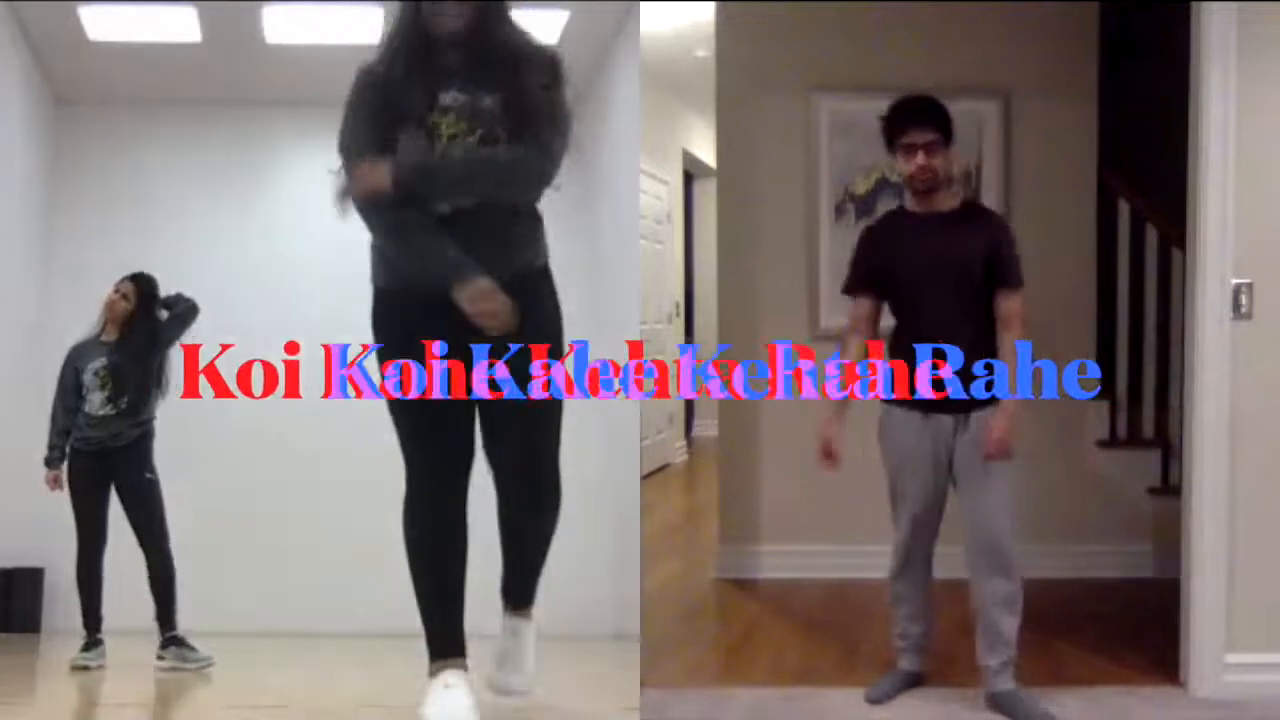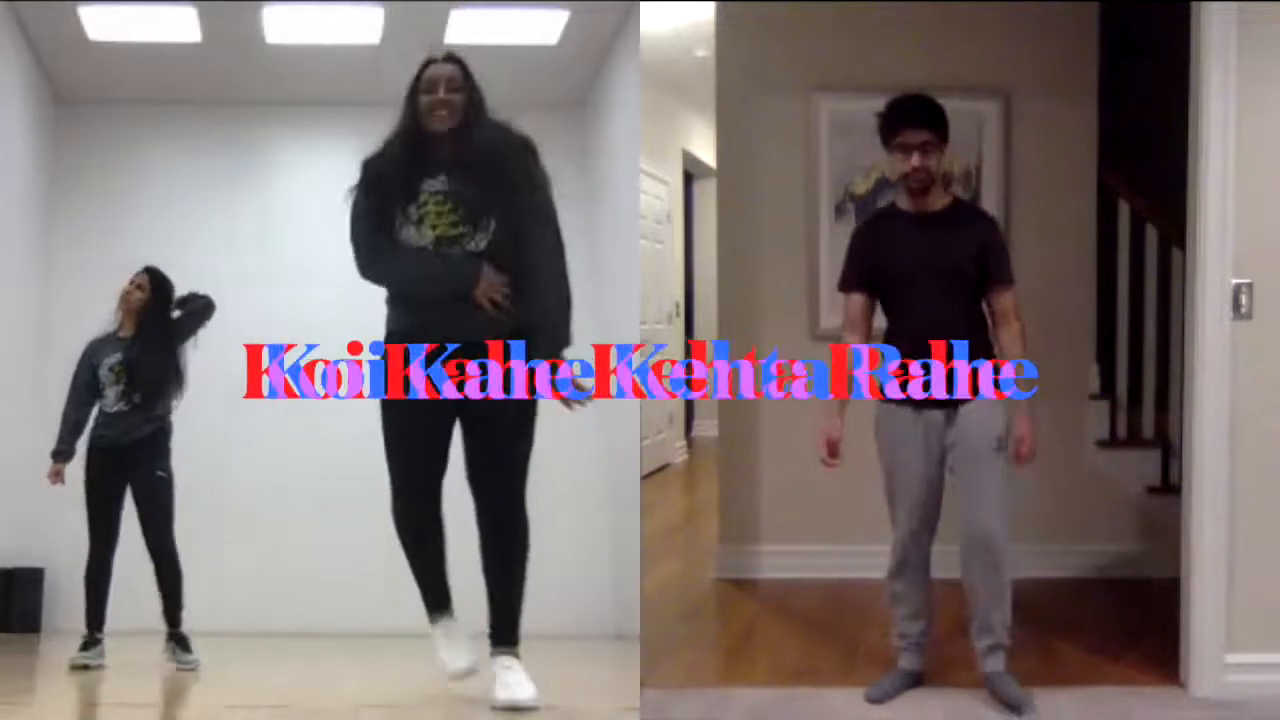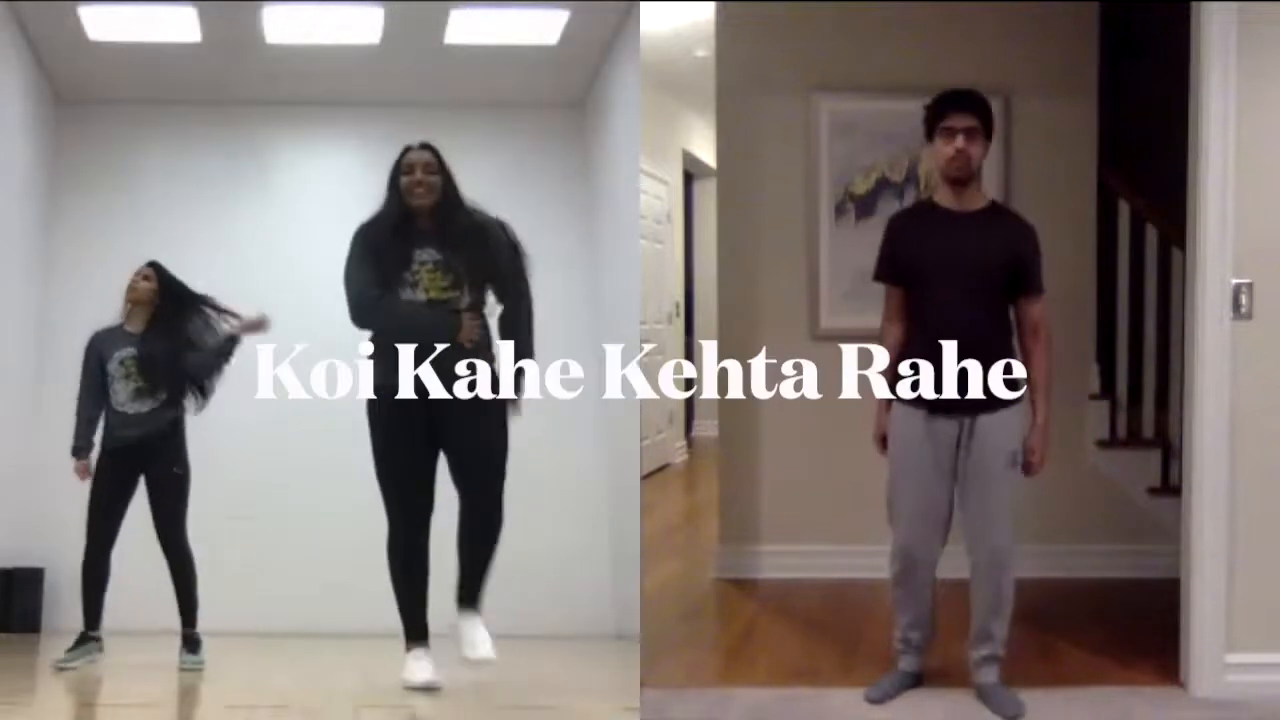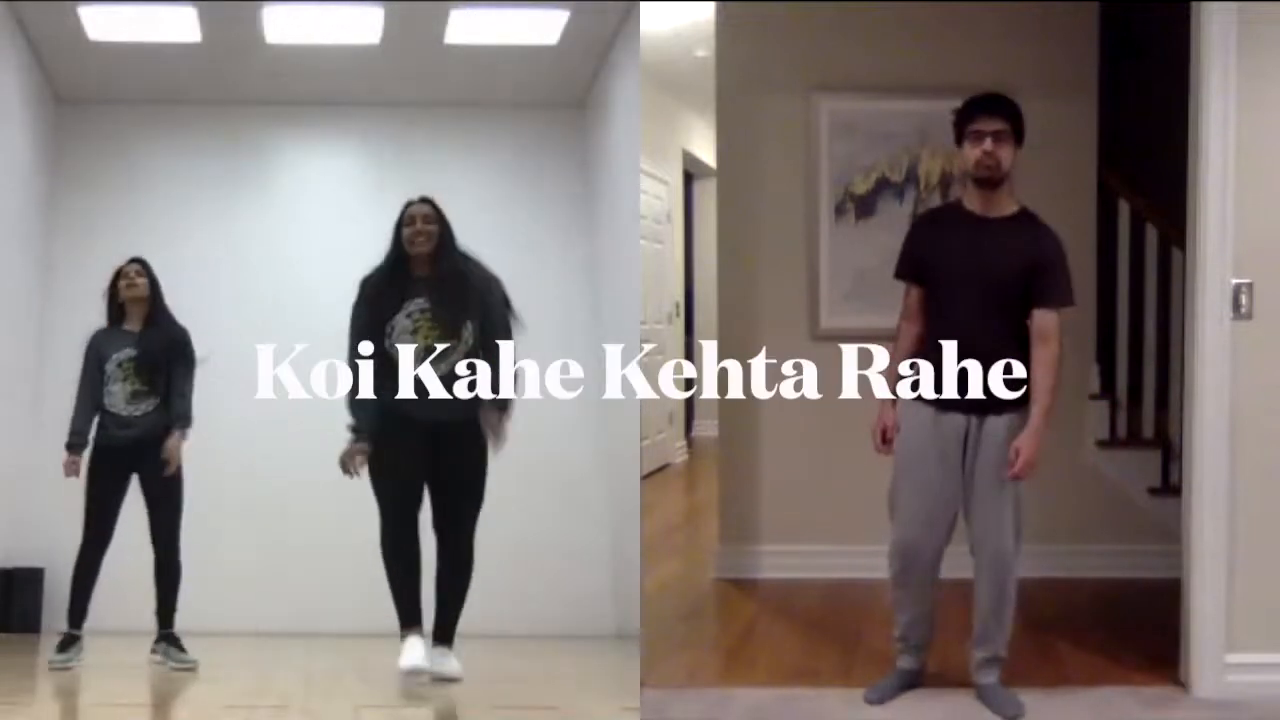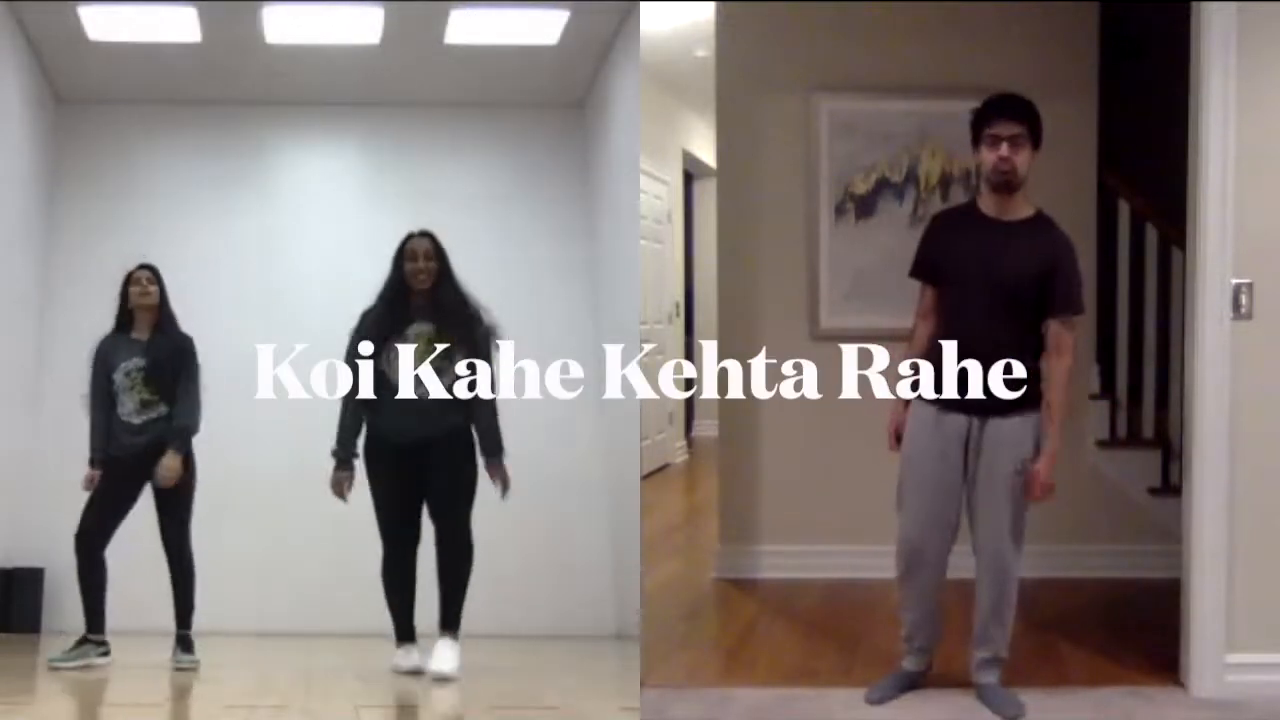
dt=0.4s
person 1, frame 1
left shoulder: (987, 229)
right shoulder: (879, 239)
left elbow: (1011, 324)
right elbow: (860, 333)
left wrist: (1007, 407)
right wrist: (834, 416)
left hip: (981, 411)
right hip: (908, 411)
left knee: (994, 542)
right knee: (911, 541)
right ankle: (910, 659)
person 1, frame 2
left shoulder: (979, 228)
right shoulder: (872, 235)
left elbow: (1007, 320)
right elbow: (855, 330)
left wrist: (1022, 409)
right wrist: (834, 413)
left hip: (976, 402)
right hip: (904, 408)
left knee: (985, 533)
right knee: (909, 539)
left ankle: (994, 660)
right ankle: (909, 658)
person 1, frame 3
left shoulder: (1014, 233)
right shoulder: (905, 228)
left elbow: (1034, 331)
right elbow: (894, 321)
left wrist: (1040, 420)
right wrist: (883, 404)
left hip: (996, 414)
right hip: (919, 412)
left knee: (993, 547)
right knee: (912, 544)
left ankle: (988, 669)
right ankle: (909, 659)
person 1, frame 4
left shoulder: (1039, 242)
right shoulder: (930, 229)
left elbow: (1046, 340)
right elbow: (911, 320)
left wrist: (1034, 428)
right wrist: (889, 400)
left hip: (1001, 416)
right hip: (930, 409)
left knee: (996, 550)
right knee: (911, 545)
right ankle: (909, 658)
person 1, frame 5
left shoulder: (1051, 246)
right shoulder: (945, 228)
left elbow: (1059, 353)
left wrist: (1049, 449)
right wrist: (903, 399)
left hip: (1011, 418)
right hip: (937, 409)
left knee: (999, 551)
right knee: (918, 544)
right ankle: (914, 660)
person 2, frame 1
left shoulder: (530, 76)
right shoulder: (380, 87)
left elbow: (530, 168)
right elbow: (369, 192)
left wrist: (403, 173)
right wrist: (458, 274)
left hip: (513, 288)
right hip: (412, 299)
left knee: (530, 467)
right knee: (435, 479)
left ankle: (516, 614)
person 2, frame 2
left shoulder: (508, 163)
right shoulder: (386, 173)
left elbow: (543, 257)
right elbow: (370, 257)
left wrist: (552, 349)
right wrist: (463, 276)
left hip: (500, 352)
right hip: (412, 354)
left knee: (500, 495)
right knee: (413, 491)
left ankle: (506, 652)
right ankle: (441, 615)
person 2, frame 3
left shoulder: (480, 235)
right shoulder: (373, 241)
left elbow: (517, 301)
right elbow: (366, 308)
left wrist: (514, 372)
right wrist: (450, 327)
left hip: (470, 390)
right hip: (397, 394)
left knee: (484, 497)
right knee: (408, 518)
left ankle: (470, 608)
right ankle: (416, 647)
person 2, frame 4
left shoulder: (475, 285)
right shoulder: (378, 289)
left elbow: (503, 346)
right elbow: (360, 365)
left wrist: (498, 403)
right wrist: (360, 434)
left hip: (460, 426)
right hip: (398, 422)
left knee: (456, 534)
right knee: (399, 516)
left ankle: (443, 644)
right ankle: (411, 634)
person 2, frame 5
left shoulder: (465, 318)
right shoulder: (377, 321)
right elbow: (353, 391)
left wrist: (494, 454)
right wrist: (344, 459)
left hip: (449, 441)
right hip: (391, 447)
left knee: (454, 532)
right knee: (399, 545)
left ankle: (447, 636)
right ankle: (405, 642)
person 3, frame 1
left shoulder: (147, 345)
right shoulder: (81, 352)
left elbow: (188, 308)
right elbow: (64, 409)
left wrist: (155, 303)
right wrist: (54, 459)
left hip: (134, 455)
right hip: (86, 457)
left knee: (157, 545)
right knee: (90, 549)
left ankle: (170, 639)
right ankle: (93, 640)
person 3, frame 2
left shoulder: (163, 340)
right shoulder: (97, 349)
left elbow: (203, 307)
right elbow: (77, 404)
left wrist: (172, 301)
right wrist: (61, 454)
left hip: (150, 450)
right hip: (105, 452)
left knee: (161, 544)
right knee: (100, 547)
left ankle: (177, 637)
right ankle: (94, 639)
person 3, frame 3
left shoulder: (173, 338)
right shoulder: (102, 341)
left elbow: (202, 375)
right elbow: (89, 400)
left wrist: (235, 335)
right wrist: (81, 450)
left hip: (165, 447)
right hip: (116, 450)
left knee: (174, 542)
right knee: (98, 542)
left ankle: (190, 637)
right ankle: (89, 635)
person 3, frame 4
left shoulder: (173, 335)
right shoulder: (102, 341)
left elbow: (182, 392)
right elbow: (87, 396)
left wrist: (178, 433)
right wrist: (76, 446)
left hip: (159, 449)
right hip: (110, 449)
left knee: (166, 542)
right knee: (93, 542)
left ankle: (167, 637)
right ankle: (72, 635)
person 3, frame 5
left shoulder: (178, 344)
right shoulder: (109, 347)
left elbow: (188, 402)
right elbow: (99, 406)
left wrist: (176, 450)
right wrist: (96, 461)
left hip: (168, 455)
right hip: (121, 458)
left knee: (177, 546)
right knee: (88, 539)
left ankle: (183, 639)
right ankle: (96, 640)
